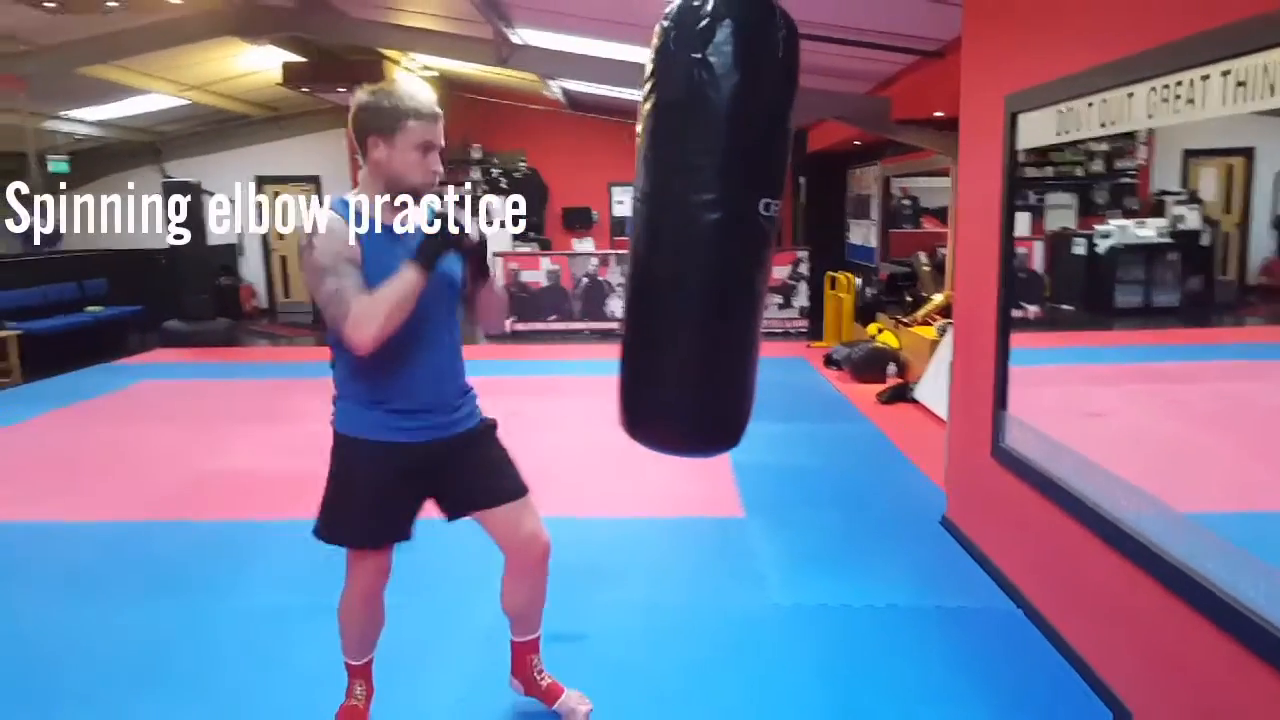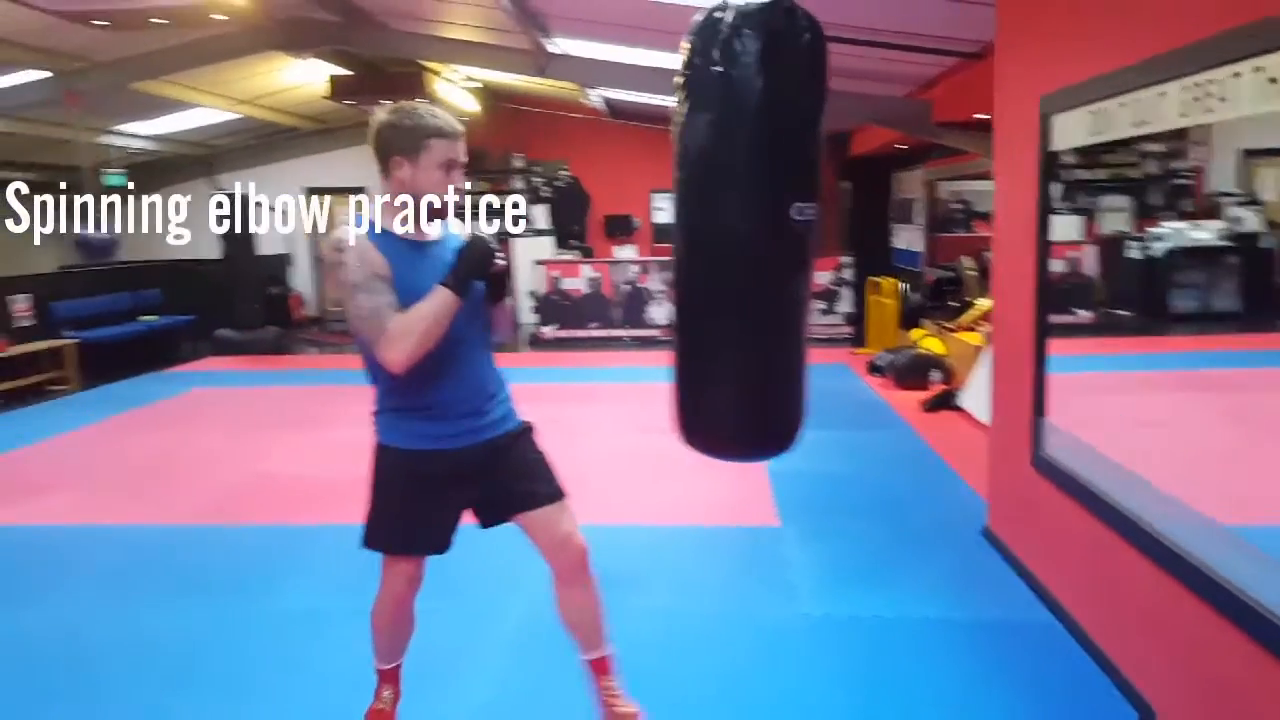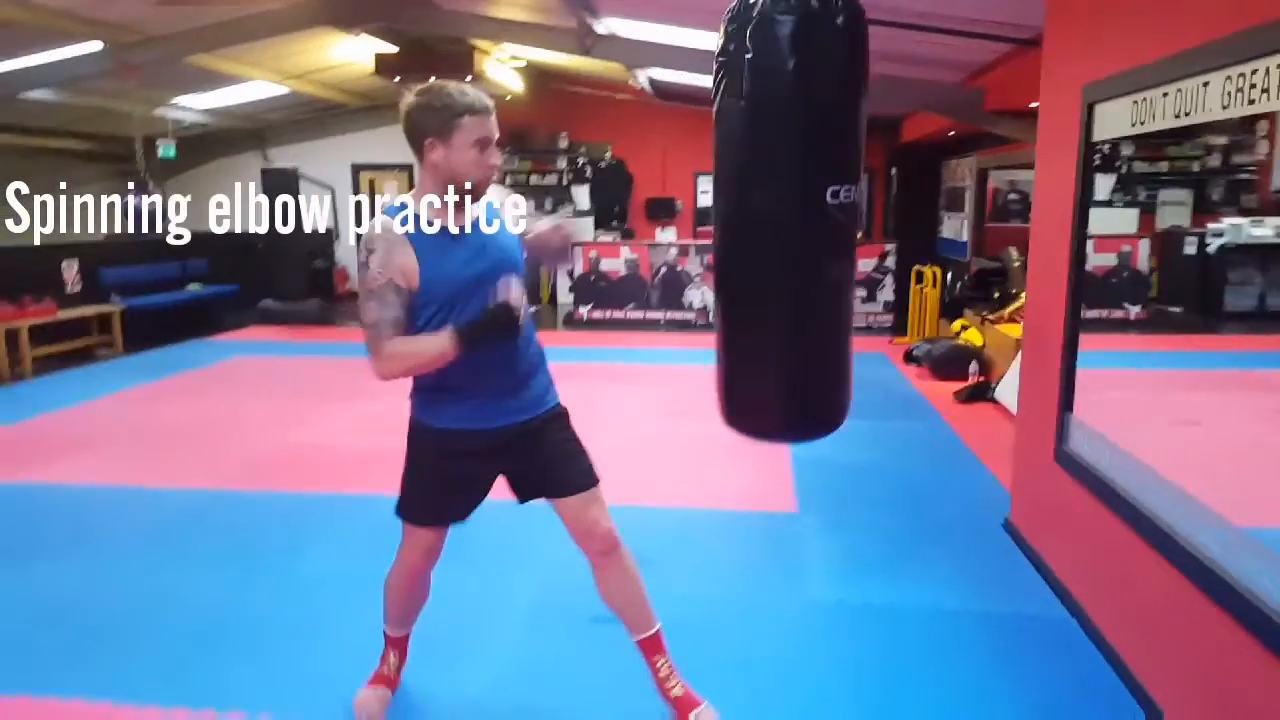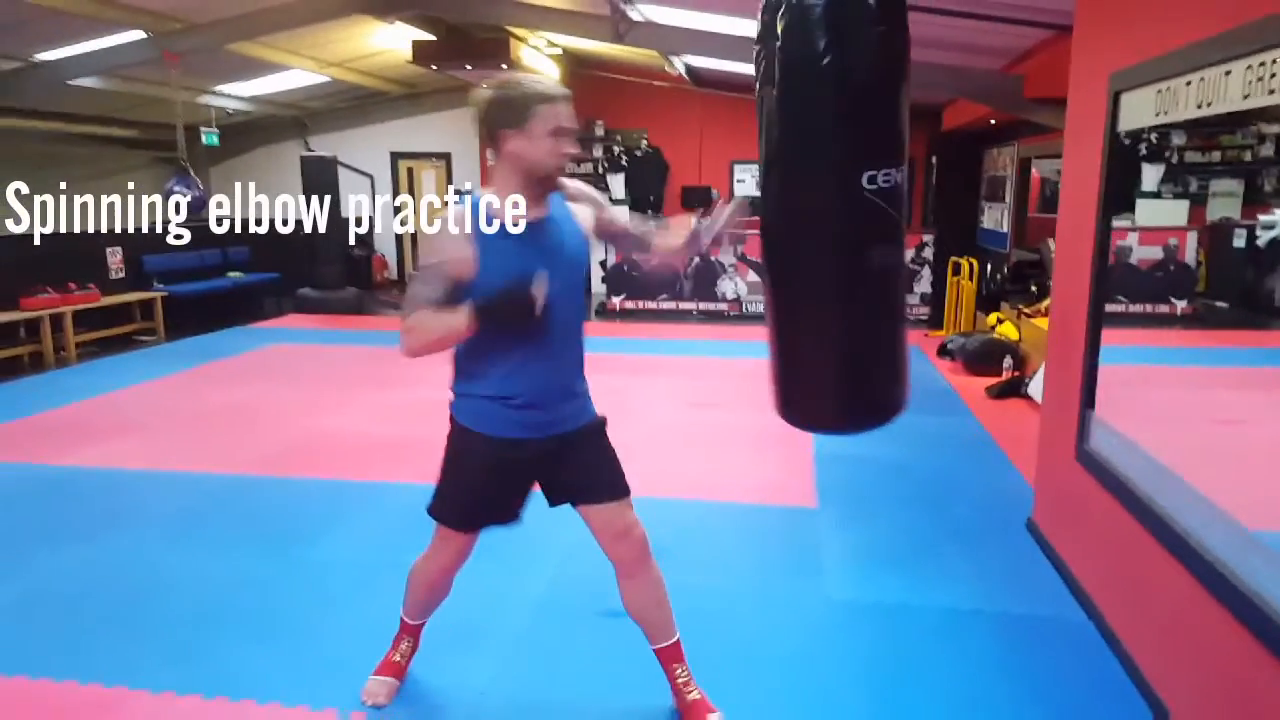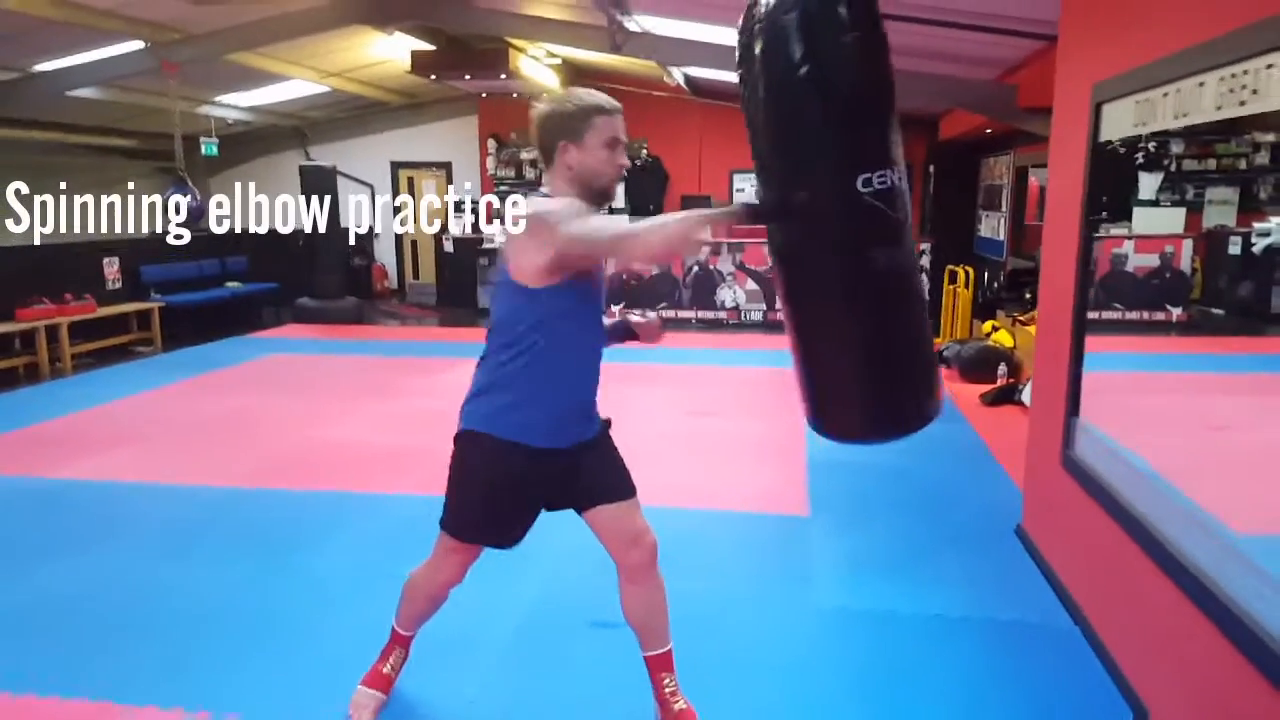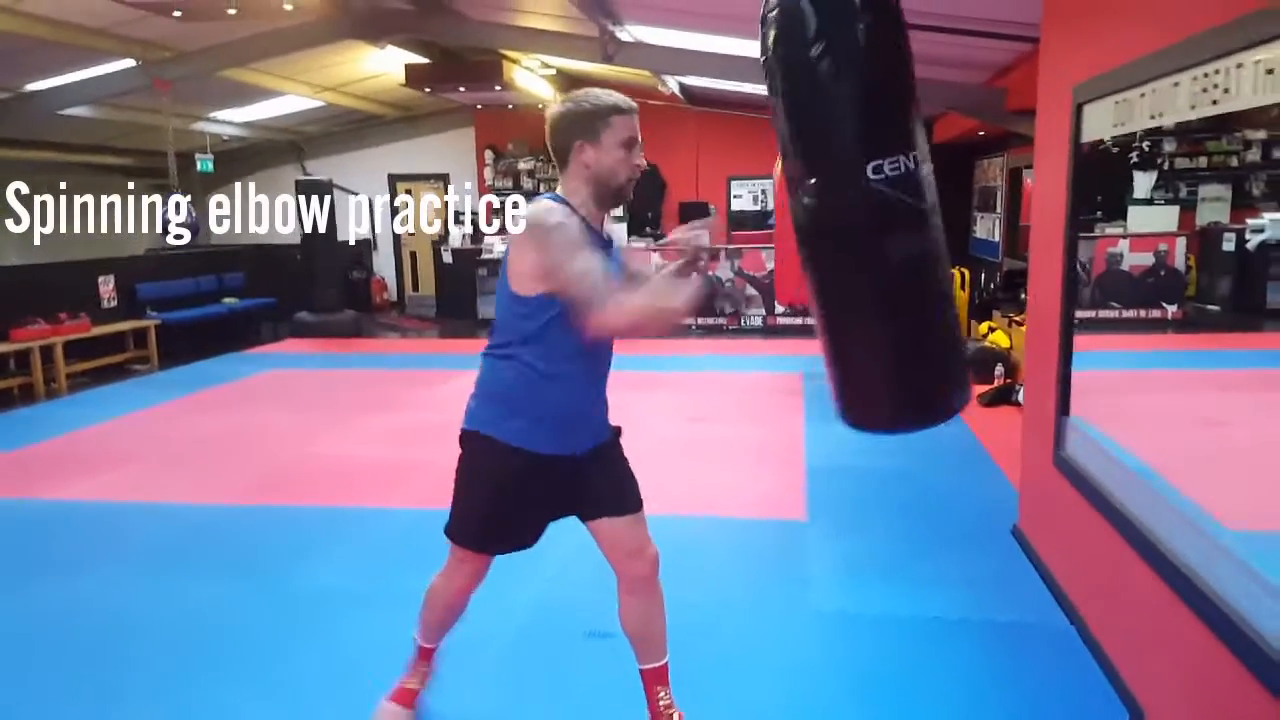
dt=0.3s
person 1, frame 1
left shoulder: (435, 220)
right shoulder: (332, 231)
right elbow: (362, 332)
left wrist: (476, 268)
right wrist: (424, 258)
left hip: (459, 426)
right hip: (374, 439)
left knee: (531, 544)
right knee: (367, 575)
person 1, frame 2
left shoulder: (457, 231)
right shoulder: (361, 248)
right elbow: (395, 351)
left wrist: (495, 288)
right wrist: (457, 280)
left hip: (496, 430)
right hip: (414, 448)
left knee: (570, 551)
right knee: (401, 579)
person 1, frame 3
right shoulder: (392, 241)
left elbow: (547, 244)
right elbow: (387, 358)
left wrist: (552, 241)
right wrist: (468, 333)
left hip: (534, 412)
right hip: (448, 428)
left knee: (601, 536)
right knee: (418, 551)
right ankle: (392, 660)
person 1, frame 4
left shoulder: (575, 203)
right shoulder: (459, 232)
left elbow: (653, 241)
right elbow: (414, 336)
left wrist: (708, 229)
right wrist: (484, 313)
left hip: (571, 423)
right hip: (487, 428)
left knee: (630, 548)
right knee: (447, 550)
right ankle: (403, 646)
person 1, frame 5
left shoulder: (584, 223)
right shoulder: (545, 217)
right elbow: (638, 245)
left wrist: (625, 328)
right wrist: (718, 213)
left hip: (577, 431)
right hip: (504, 435)
left knee: (639, 551)
right knee: (451, 560)
right ankle: (393, 654)
person 1, frame 6
left shoulder: (593, 230)
right shoulder: (555, 229)
left elbow: (642, 283)
right elbow: (615, 315)
left wrist: (672, 277)
right wrist: (695, 291)
left hip: (585, 437)
right hip: (512, 438)
left knee: (639, 563)
right knee: (467, 567)
right ankle: (420, 666)
